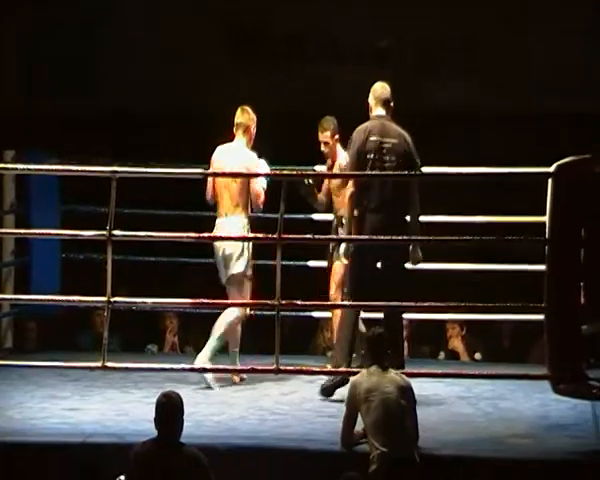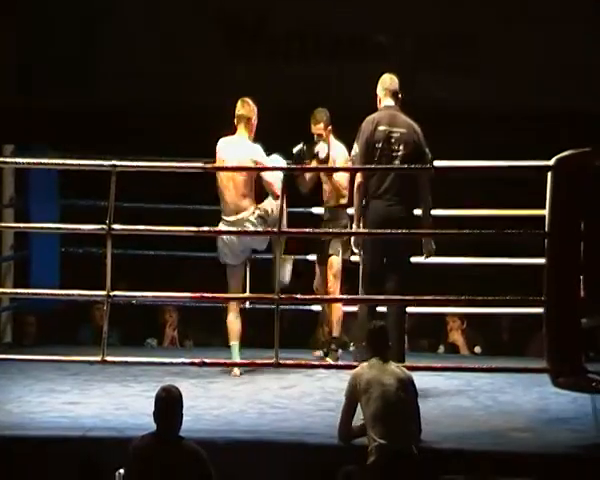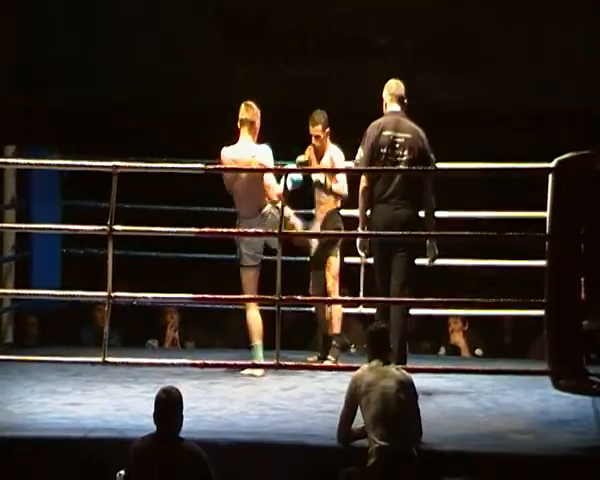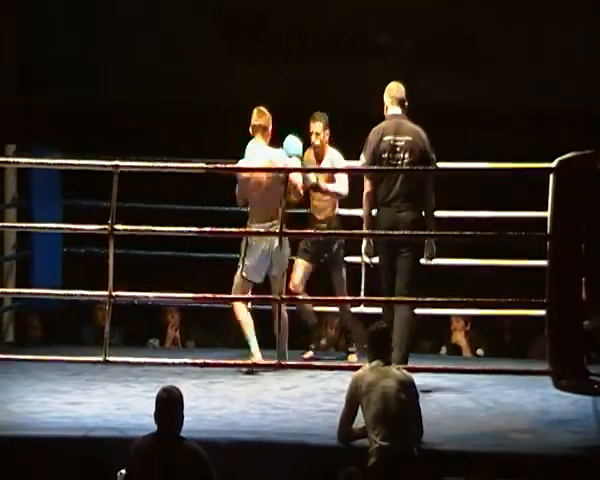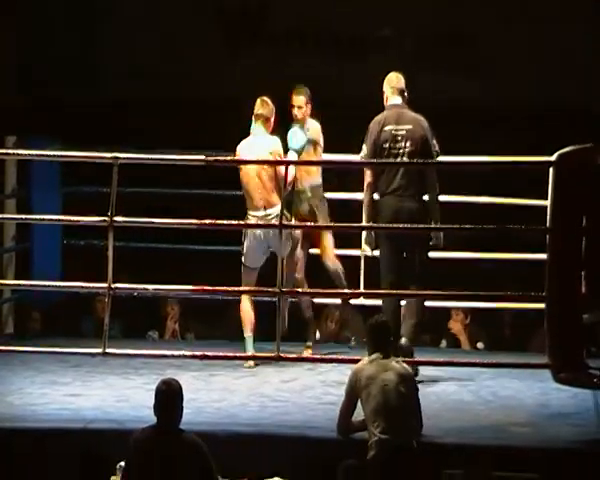
dt=0.2s
person 1, frame 1
left shoulder: (361, 133)
right shoulder: (404, 138)
left elbow: (352, 188)
right elbow: (413, 194)
left wrist: (346, 232)
right wrist: (415, 240)
left hip: (367, 225)
right hip: (396, 228)
left knee: (354, 298)
right knee: (392, 303)
person 1, frame 2
left shoulder: (370, 123)
right shoulder: (413, 129)
left elbow: (359, 179)
right elbow: (424, 185)
left wrist: (357, 222)
right wrist: (428, 231)
left hip: (375, 214)
right hip: (403, 214)
left knee: (368, 289)
right knee: (397, 291)
left ankle: (362, 357)
right ankle: (396, 365)
person 1, frame 3
left shoulder: (375, 128)
right shoulder: (418, 134)
left elbow: (364, 184)
right elbow: (428, 192)
left wrist: (361, 227)
right wrist: (431, 236)
left hip: (380, 216)
right hip: (408, 218)
left knee: (382, 294)
right knee: (399, 294)
right ankle: (396, 368)
person 1, frame 4
left shoulder: (377, 133)
right shoulder: (419, 135)
left elbow: (369, 189)
right elbow: (429, 191)
left wrist: (366, 232)
right wrist: (430, 234)
left hip: (385, 219)
right hip: (411, 220)
left knee: (388, 294)
right knee: (405, 295)
left ankle: (389, 361)
right ankle: (397, 364)
person 1, frame 5
left shoulder: (378, 123)
right shoulder: (420, 124)
left elbow: (369, 179)
right elbow: (432, 178)
left wrist: (367, 223)
right wrist: (436, 221)
left hip: (387, 209)
right hip: (415, 209)
left knee: (390, 285)
right knee: (415, 281)
right ankle: (407, 340)
person 2, frame 1
left shoulder: (218, 153)
right shoulder: (251, 158)
right elbow: (258, 201)
right wrist: (261, 183)
left hip: (220, 228)
right hip: (238, 229)
left knee: (237, 300)
right knee: (240, 305)
left ankle: (235, 367)
right ankle: (205, 357)
person 2, frame 2
left shoulder: (221, 145)
right shoulder: (255, 151)
right elbow: (275, 191)
right wrist: (277, 174)
left hip: (227, 227)
right hip: (252, 221)
left knee: (233, 299)
right knee: (278, 203)
left ankle: (236, 361)
right ankle: (284, 266)
person 2, frame 3
left shoulder: (225, 154)
right shoulder: (262, 152)
right elbow: (274, 196)
right wrist: (284, 184)
left hip: (246, 229)
right hip: (268, 219)
left knee: (251, 300)
right knee: (288, 213)
left ankle: (257, 362)
person 2, frame 4
left shoulder: (242, 164)
right shoulder: (279, 156)
left elbow: (241, 201)
right elbow: (297, 193)
right wrist: (296, 167)
left hip: (255, 238)
right hip: (278, 235)
left knee: (239, 299)
right knee: (278, 302)
left ankle: (255, 352)
right ankle: (282, 358)
person 2, frame 5
left shoulder: (241, 147)
right shoulder: (274, 142)
right elbow: (285, 181)
right wrist: (291, 162)
left hip: (253, 223)
right hip: (277, 217)
left knee: (247, 292)
right knee: (295, 243)
left ankle: (250, 352)
person 3, frame 1
left shoulder: (345, 161)
right shoulder: (329, 165)
right elbow: (321, 204)
right wrist: (310, 192)
left hip: (347, 228)
right hip: (338, 228)
left knee: (336, 294)
right knee: (335, 295)
left ankle: (338, 354)
person 3, frame 2
left shoulder: (338, 150)
right shoulder: (319, 152)
left elbow: (342, 187)
right elbow: (305, 185)
left wrist: (327, 164)
left hip: (338, 219)
right hip: (326, 218)
left knee: (333, 288)
right knee: (320, 287)
left ankle: (335, 349)
right ankle: (329, 341)
person 3, frame 3
left shoulder: (335, 154)
right shoulder: (310, 152)
left elbow: (343, 190)
left wrist: (326, 184)
right wrist: (298, 167)
left hip: (332, 223)
right hip: (317, 224)
left knee: (332, 288)
right knee: (316, 292)
left ankle: (336, 346)
right ankle: (326, 344)
person 3, frame 4
left shoulder: (335, 158)
right shoulder: (307, 156)
left elbow: (343, 190)
left wrist: (320, 183)
left hip: (332, 228)
right hip: (312, 228)
left knee: (341, 295)
right knee: (295, 287)
left ankle: (354, 345)
right ankle: (315, 337)
person 3, frame 5
left shoulder: (314, 127)
right shoulder: (298, 130)
left elbow: (314, 143)
left hip: (314, 195)
right hip: (300, 198)
left knee: (330, 261)
right knee: (298, 275)
left ankle: (347, 303)
right ankle: (310, 331)
person 4, frame 1
left shoulder: (358, 383)
right shoulder: (404, 382)
left elbow: (346, 440)
right elbow: (415, 435)
left hip: (382, 466)
right hip: (409, 463)
person 4, frame 2
left shoulder: (358, 375)
right shoulder: (405, 375)
left elbow: (344, 434)
right elbow: (417, 429)
left hip: (379, 460)
right hip: (408, 459)
person 4, frame 3
left shoulder: (359, 378)
right shoulder: (405, 378)
left elbow: (343, 435)
right elbow: (418, 432)
left hip: (380, 461)
right hip: (409, 460)
person 4, frame 4
left shoulder: (359, 378)
right shoulder: (406, 378)
left elbow: (343, 434)
right elbow: (418, 431)
left hip: (380, 461)
right hip: (409, 460)
person 4, frame 5
left shoulder: (359, 371)
right shoulder: (405, 371)
left elbow: (342, 427)
right elbow: (418, 424)
left hip: (380, 454)
right hip: (408, 453)
